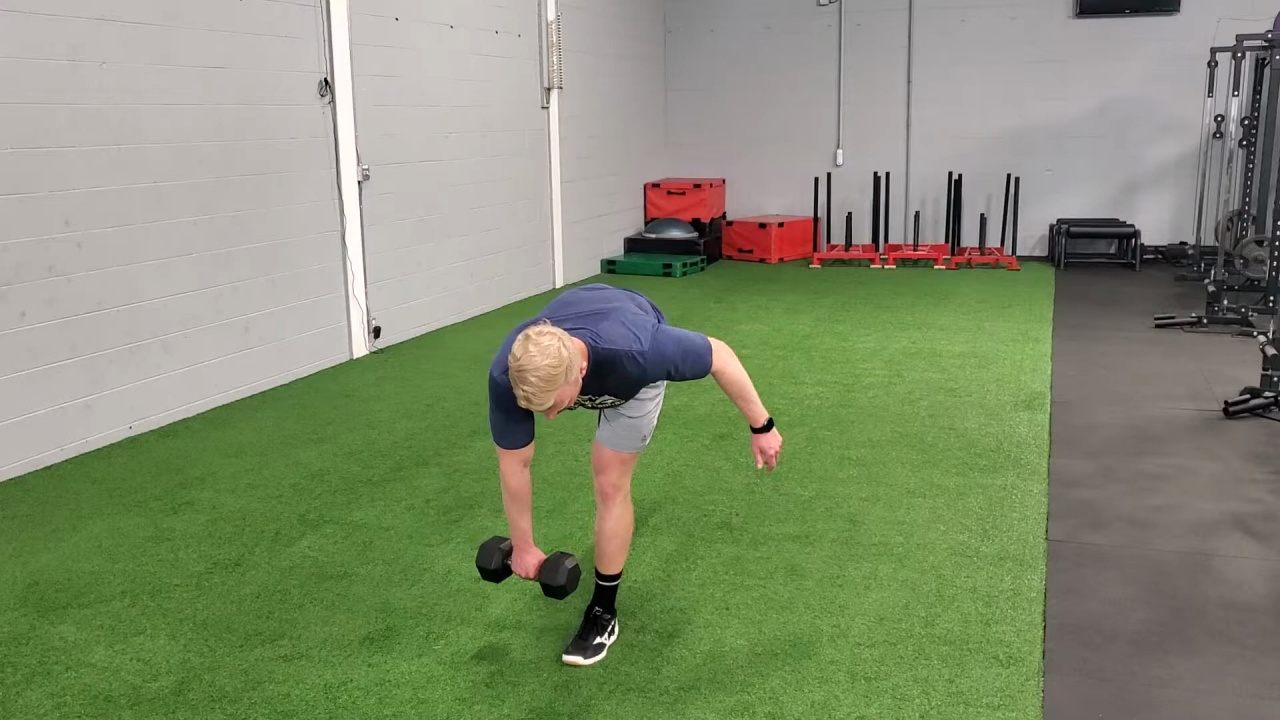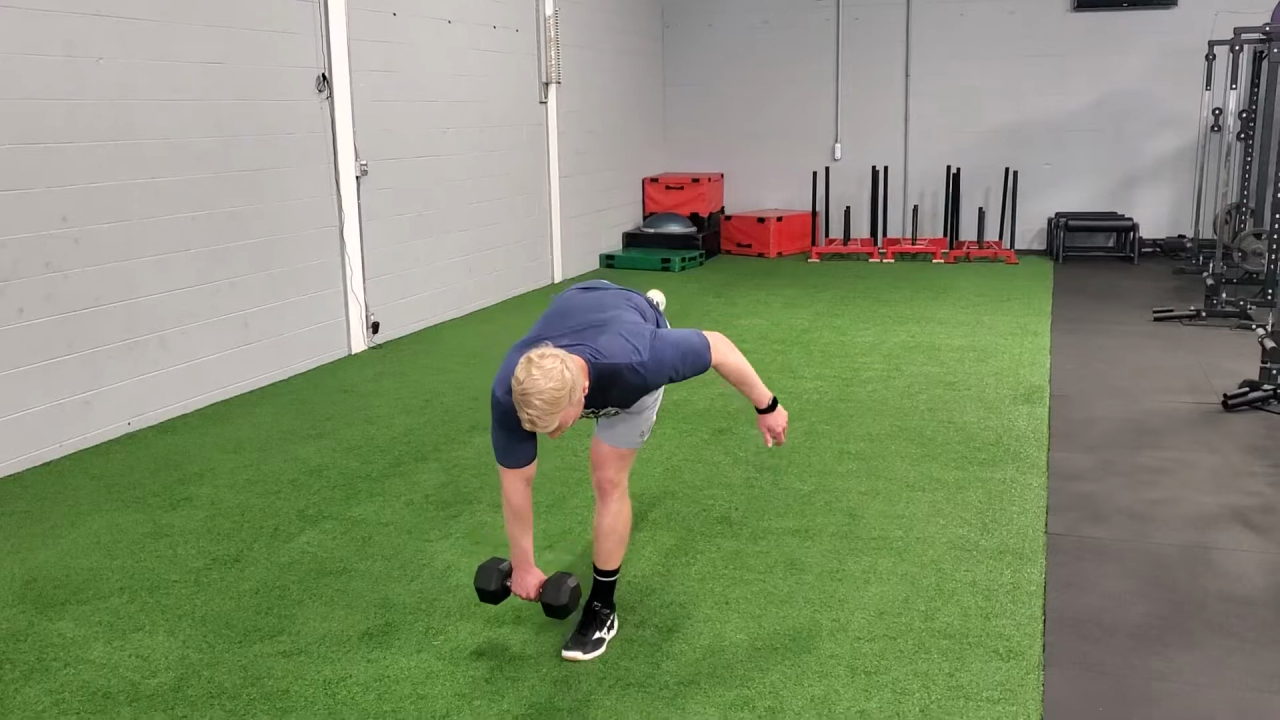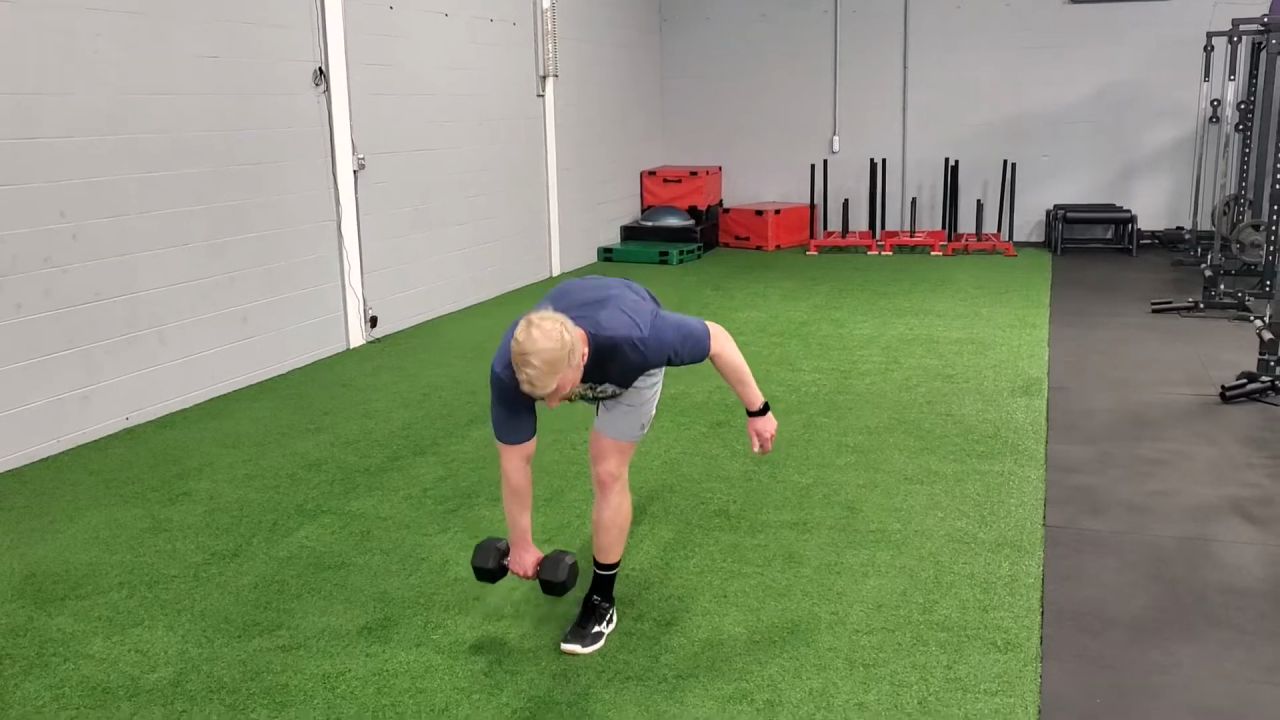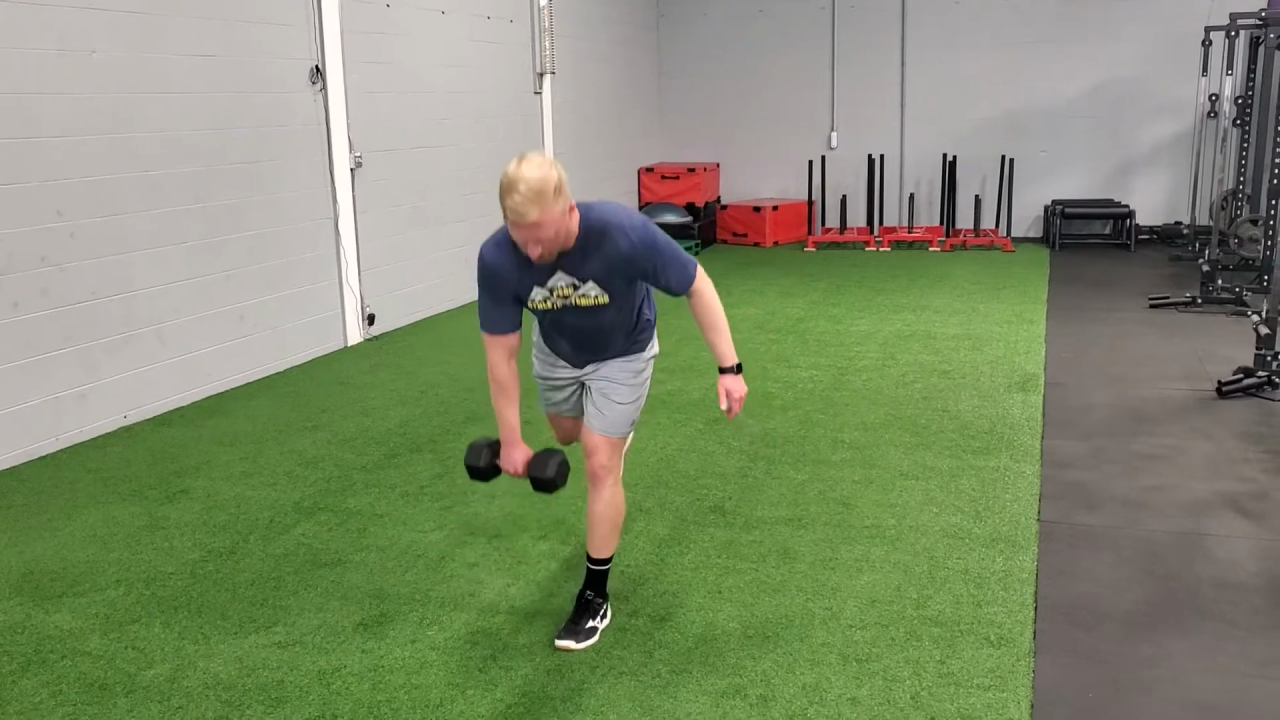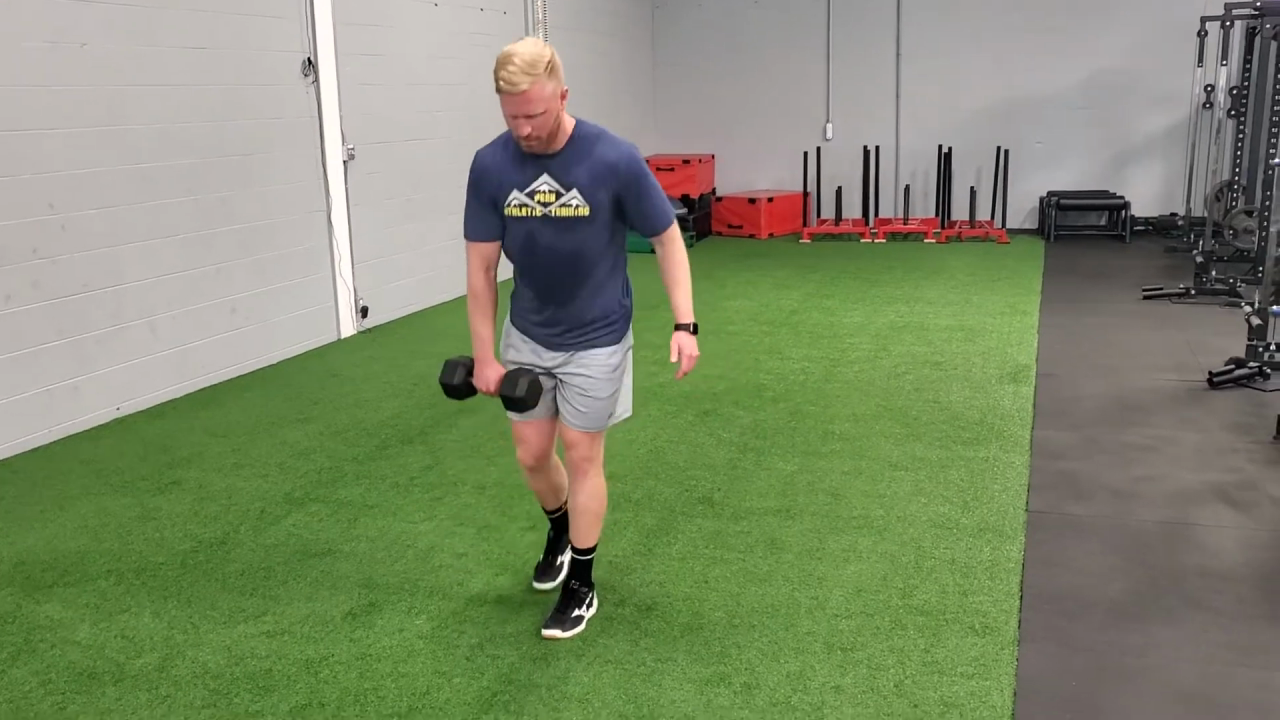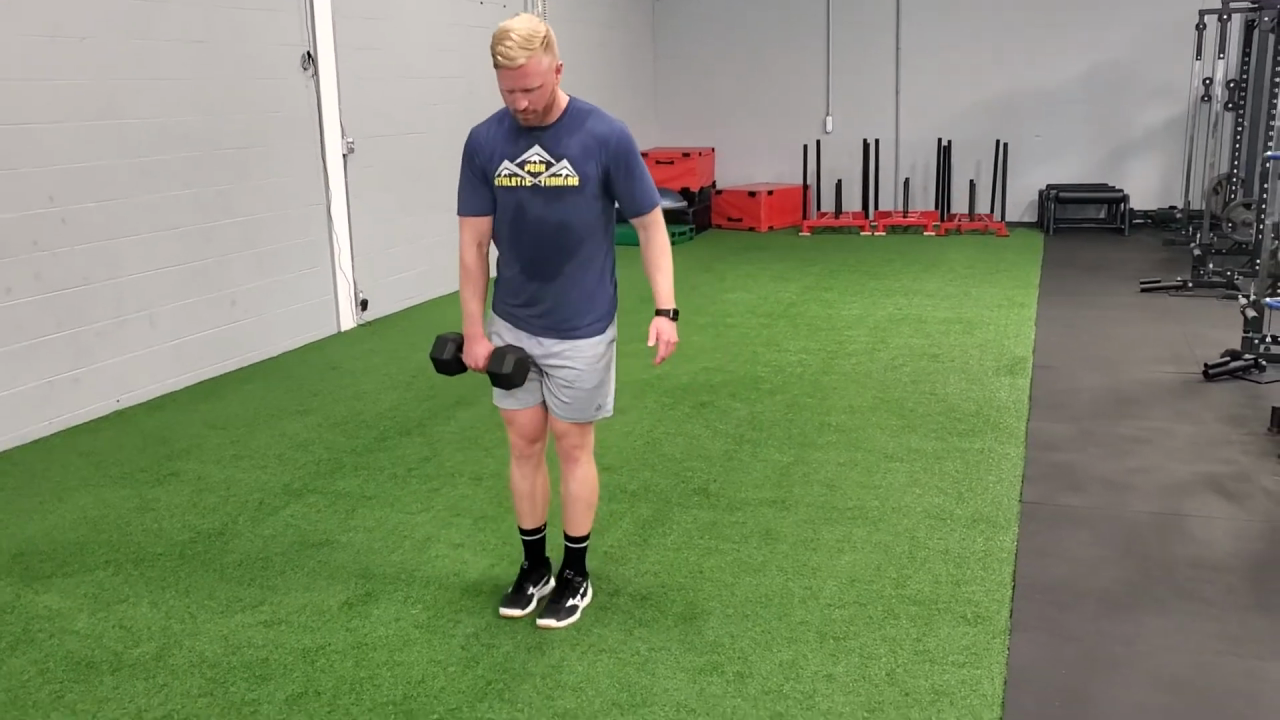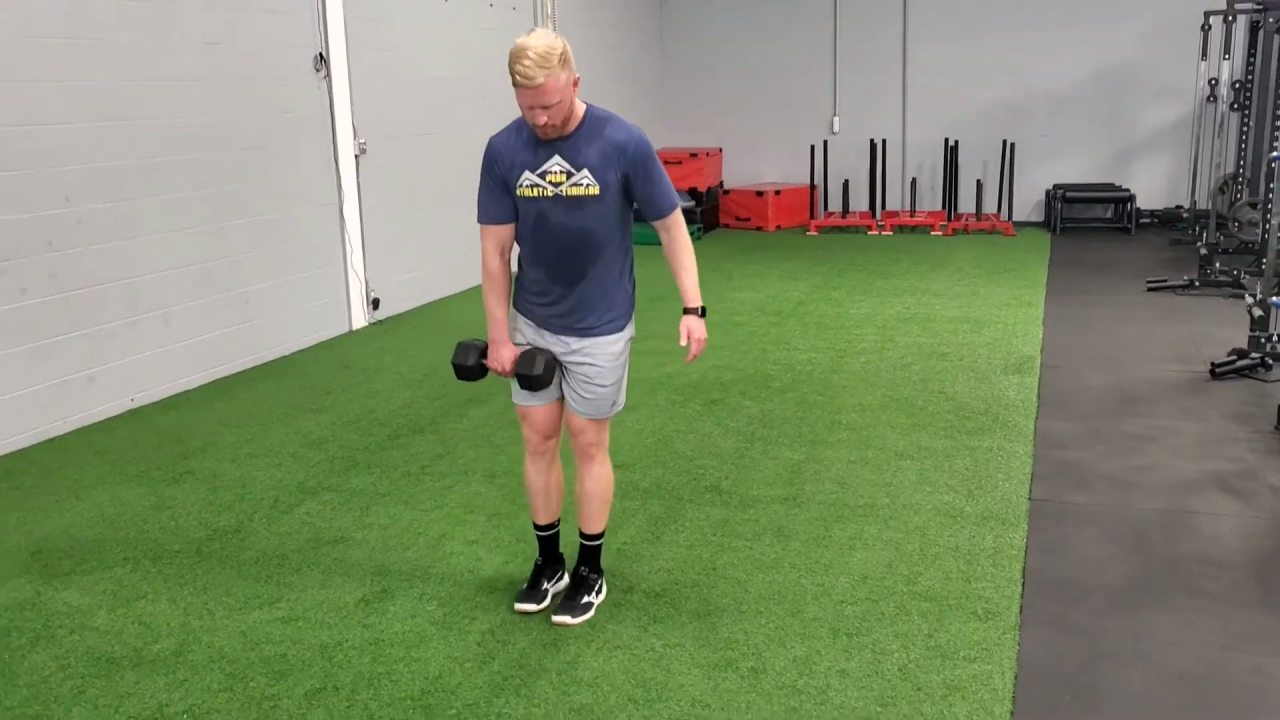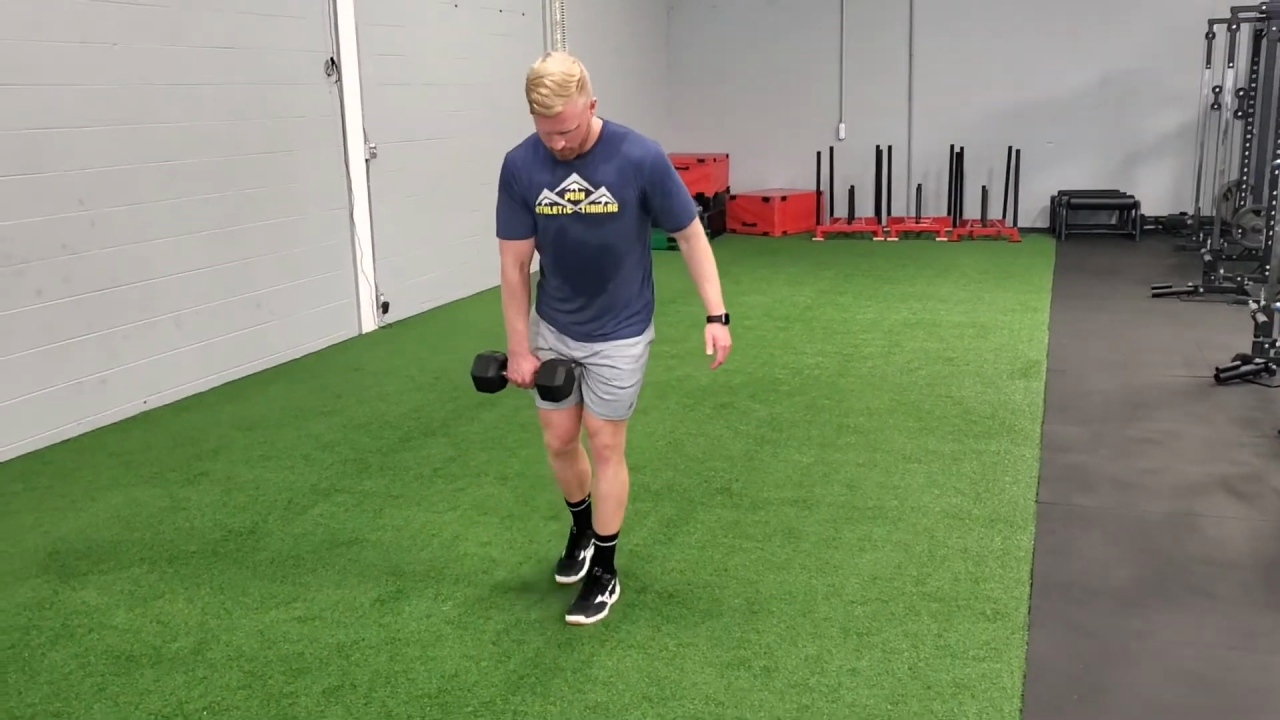
dt=0.4s
person 1, frame 1
left shoulder: (637, 352)
right shoulder: (507, 374)
left elbow: (719, 354)
right elbow: (514, 465)
left wrist: (761, 425)
right wrist: (523, 546)
left hip: (634, 364)
left knee: (609, 482)
left ankle: (603, 611)
person 1, frame 2
left shoulder: (636, 363)
right shoulder: (510, 393)
left elbow: (716, 346)
right elbow: (516, 484)
left wrist: (766, 406)
right wrist: (522, 566)
left knee: (607, 477)
left ankle: (602, 605)
person 1, frame 3
left shoulder: (635, 338)
right shoulder: (511, 366)
left elbow: (717, 340)
right elbow: (515, 461)
left wrist: (757, 410)
right wrist: (520, 544)
left hip: (630, 359)
right hip: (582, 359)
left knee: (607, 471)
left ankle: (601, 600)
person 1, frame 4
left shoulder: (626, 235)
right shoulder: (497, 257)
left elbow: (697, 286)
right elbow: (501, 354)
left wrist: (729, 367)
right wrist: (511, 441)
left hip: (621, 354)
right hip: (558, 352)
left knee: (600, 465)
right knee: (567, 433)
left ankle: (595, 596)
right ankle: (610, 434)
person 1, frame 5
left shoulder: (615, 160)
right shoulder: (490, 165)
left elbow: (667, 239)
right elbow: (481, 267)
left wrist: (685, 325)
right wrist: (484, 356)
left hip: (596, 339)
right hip: (526, 336)
left knee: (581, 456)
right knee: (530, 454)
left ankle: (580, 586)
right ankle: (561, 530)
person 1, frame 6
left shoulder: (605, 137)
right shoulder: (484, 142)
left elbow: (650, 225)
right elbow: (474, 243)
left wrist: (665, 310)
right wrist: (474, 331)
left hip: (581, 328)
right hip: (512, 325)
left knee: (572, 447)
right knee: (524, 444)
left ankle: (575, 575)
right ankle: (535, 567)
person 1, frame 7
left shoulder: (623, 143)
right shoulder: (503, 150)
left elbow: (670, 225)
right elbow: (495, 250)
left wrist: (692, 307)
right wrist: (498, 336)
left hip: (599, 326)
right hip: (532, 323)
left knee: (588, 443)
right knee: (538, 439)
left ankle: (590, 572)
right ankle: (548, 563)
person 1, frame 8
left shoulder: (641, 158)
right shoulder: (520, 166)
left elbow: (690, 235)
right elbow: (514, 264)
left wrist: (716, 315)
right wrist: (519, 349)
left hip: (619, 331)
right hip: (553, 327)
left knee: (604, 445)
right knee: (558, 441)
left ankle: (603, 572)
right ankle: (580, 529)
